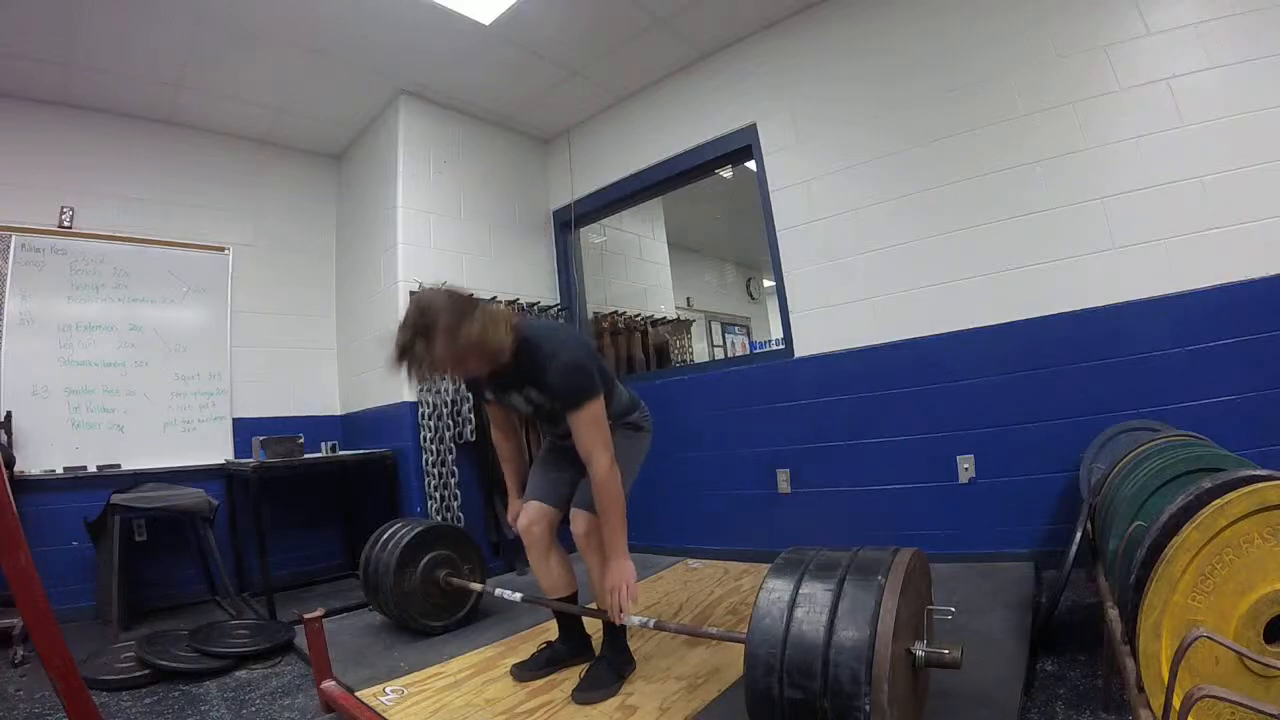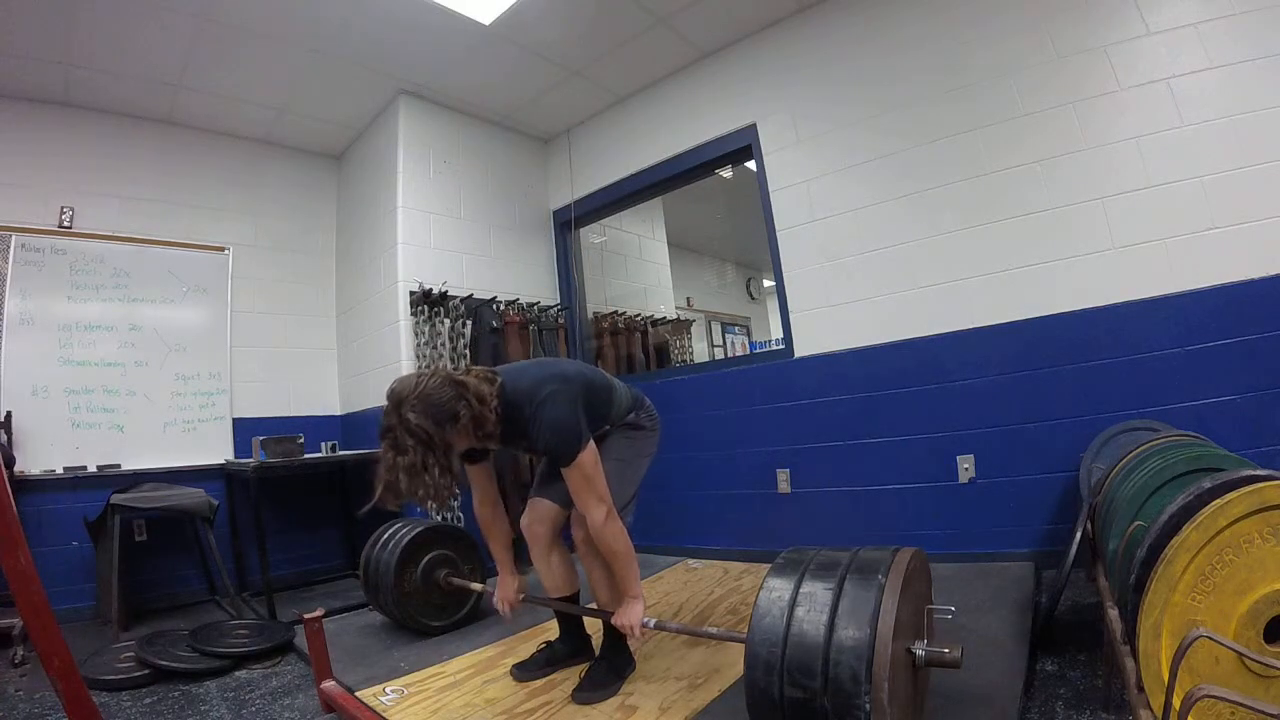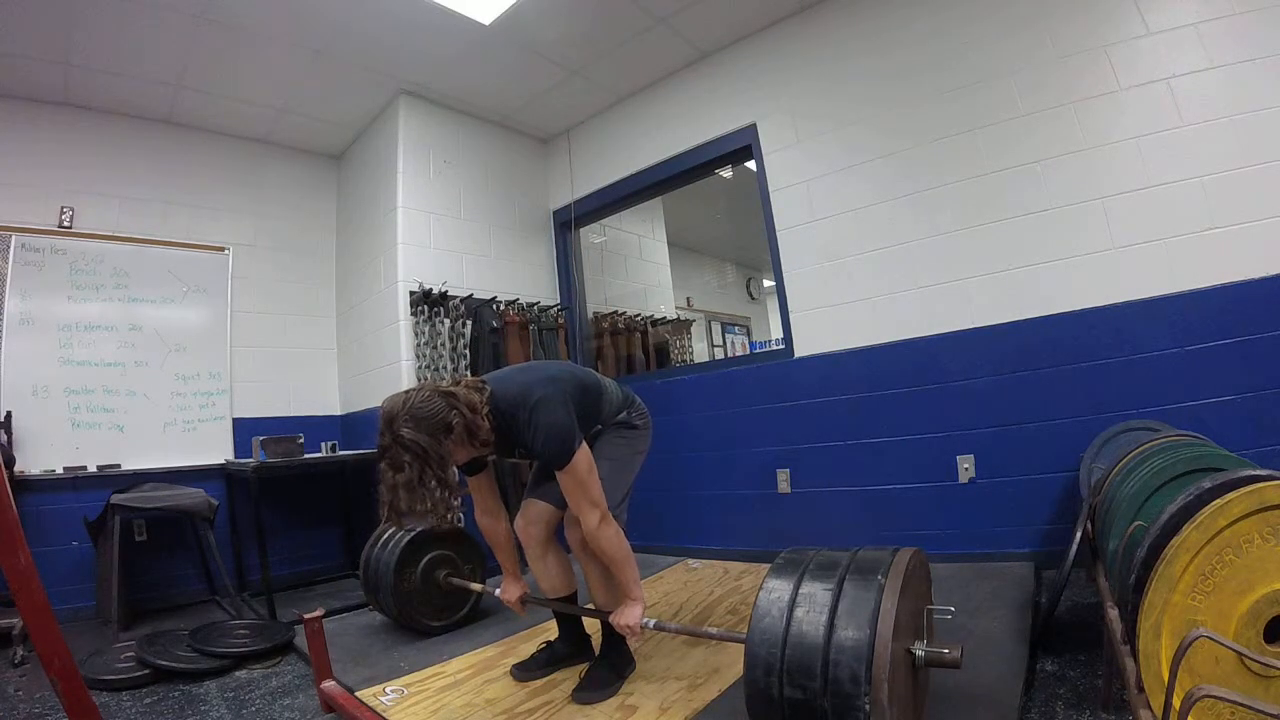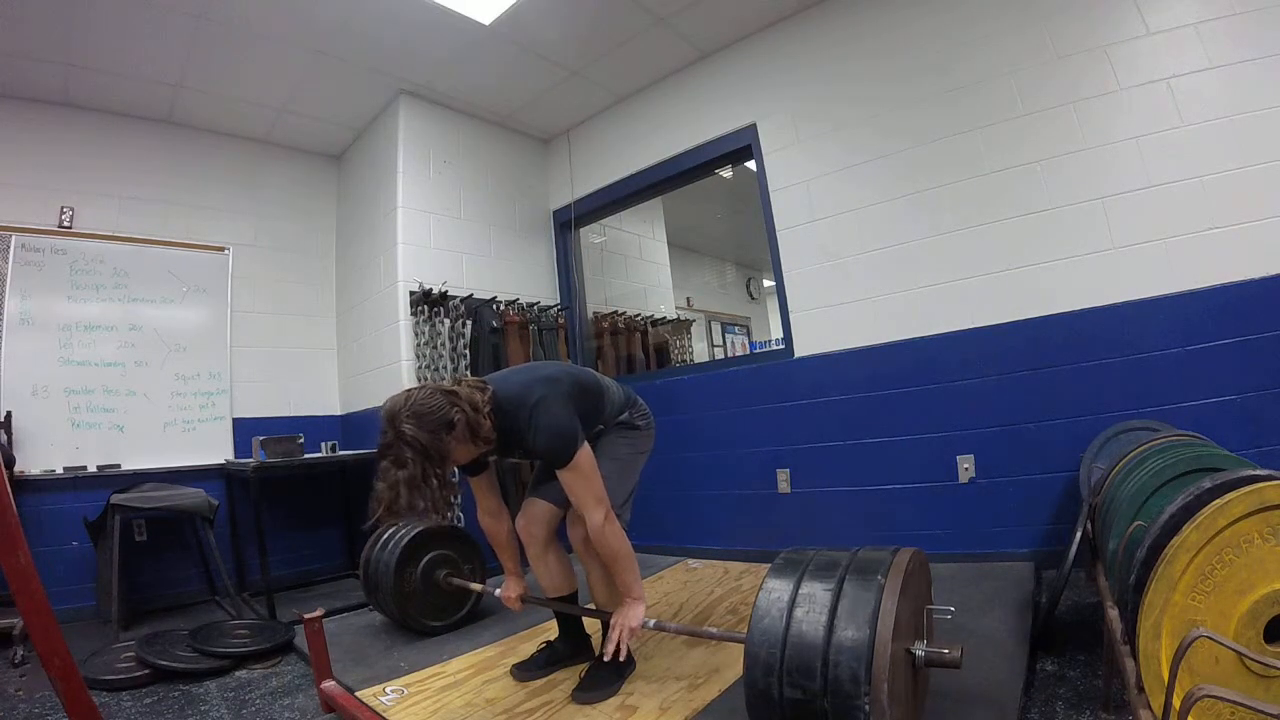
dt=1s
person 1, frame 1
left shoulder: (559, 355)
right shoulder: (483, 366)
left elbow: (601, 462)
right elbow: (504, 432)
left wrist: (618, 558)
right wrist: (516, 496)
left hip: (619, 428)
right hip: (564, 437)
left knee: (585, 528)
right knee: (532, 526)
left ankle: (616, 651)
right ankle: (572, 640)
person 1, frame 2
left shoulder: (546, 411)
right shoulder: (470, 411)
left elbow: (599, 512)
right elbow: (486, 502)
left wrist: (633, 598)
right wrist: (506, 574)
left hip: (627, 427)
right hip: (581, 433)
left knee: (585, 531)
right knee: (535, 525)
left ankle: (616, 652)
right ankle: (573, 639)
person 1, frame 3
left shoulder: (540, 416)
right shoulder: (466, 424)
left elbow: (594, 517)
right elbow: (489, 513)
left wrist: (633, 599)
right wrist: (512, 577)
left hip: (620, 424)
right hip: (576, 431)
left knee: (579, 530)
right knee: (529, 526)
left ankle: (616, 651)
right ankle: (573, 639)
person 1, frame 4
left shoulder: (541, 416)
right shoulder: (467, 426)
left elbow: (598, 516)
right elbow: (492, 513)
left wrist: (634, 599)
right wrist: (512, 575)
left hip: (623, 426)
right hip: (579, 430)
left knee: (583, 531)
right knee: (530, 526)
left ankle: (616, 655)
right ankle: (572, 639)
